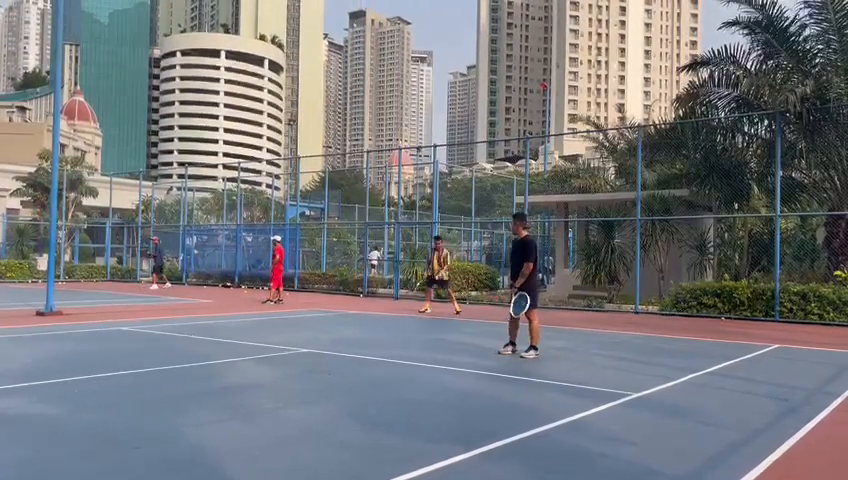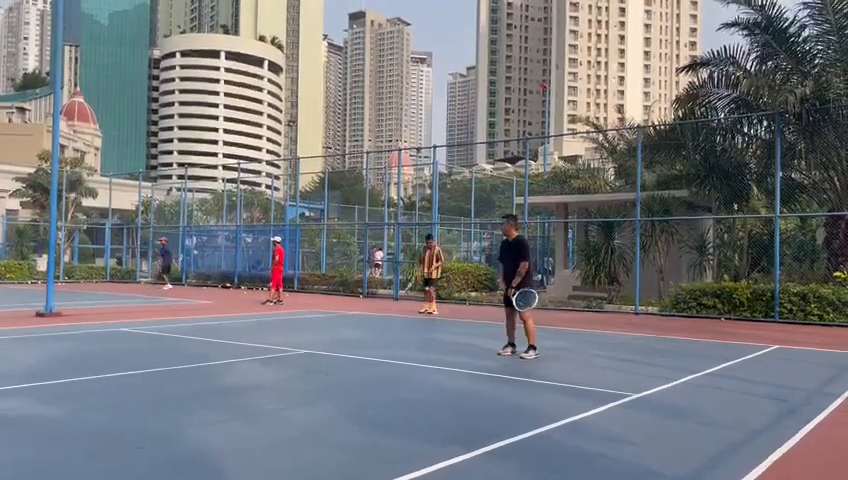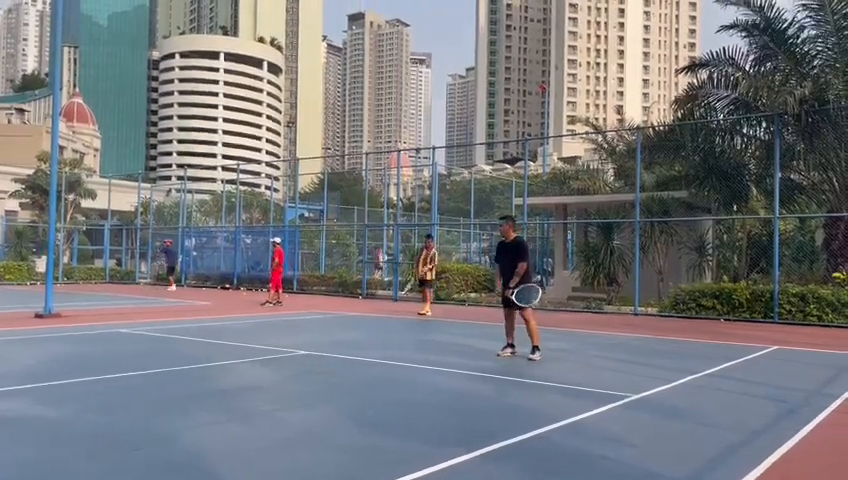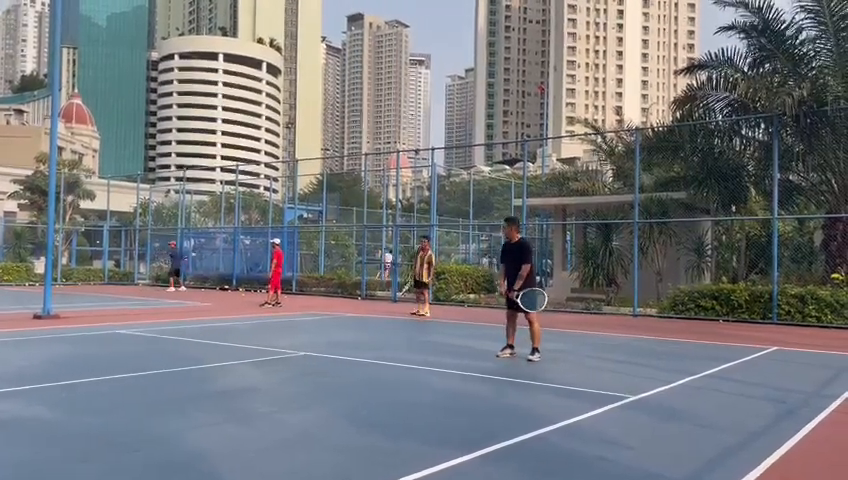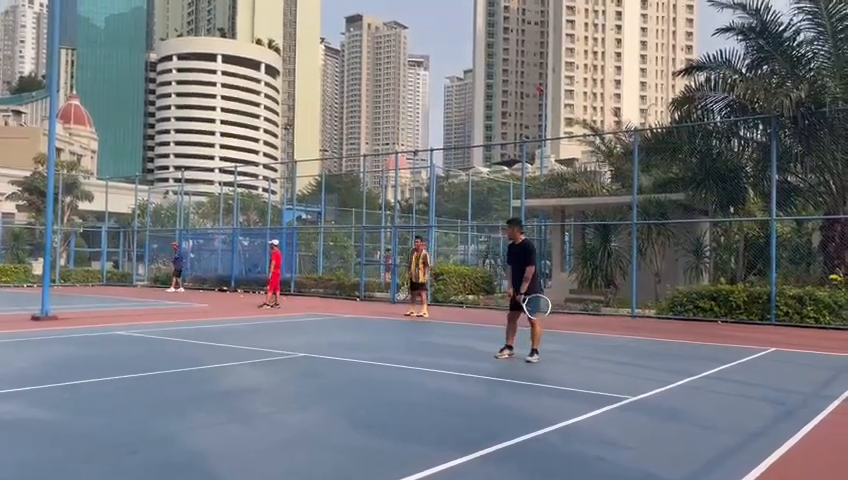
dt=0.3s
person 1, frame 1
left shoulder: (528, 242)
right shoulder: (516, 241)
left elbow: (528, 267)
left wrist: (517, 285)
right wrist: (512, 281)
left hip: (527, 286)
right hip: (517, 285)
left knee: (531, 316)
right knee: (513, 315)
left ankle: (534, 348)
right ankle: (512, 344)
person 1, frame 2
left shoulder: (521, 242)
right shoulder: (504, 244)
left elbow: (524, 266)
left wrist: (514, 285)
right wrist: (504, 283)
left hip: (523, 286)
right hip: (510, 286)
left knee: (525, 316)
right knee: (509, 315)
left ankle: (532, 348)
right ankle: (511, 345)
person 1, frame 3
left shoulder: (520, 243)
right shoulder: (501, 245)
left elbow: (522, 267)
right elbow: (498, 266)
left wrist: (511, 285)
right wrist: (499, 284)
left hip: (522, 286)
right hip: (507, 287)
left knee: (527, 316)
right knee: (508, 315)
left ankle: (536, 348)
right ankle: (510, 346)
person 1, frame 4
left shoulder: (524, 245)
right shoulder: (506, 246)
left elbow: (526, 269)
right elbow: (503, 266)
left wrist: (516, 288)
right wrist: (502, 285)
left hip: (526, 288)
right hip: (511, 289)
left knee: (531, 318)
right knee: (510, 317)
left ankle: (536, 350)
right ankle: (510, 347)
person 1, frame 5
left shoulder: (528, 246)
right shoulder: (511, 247)
left elbow: (530, 271)
left wrist: (523, 291)
right wrist: (510, 287)
left hip: (530, 290)
right hip: (516, 290)
left knee: (533, 320)
right knee: (511, 317)
left ankle: (535, 351)
right ankle: (509, 348)
